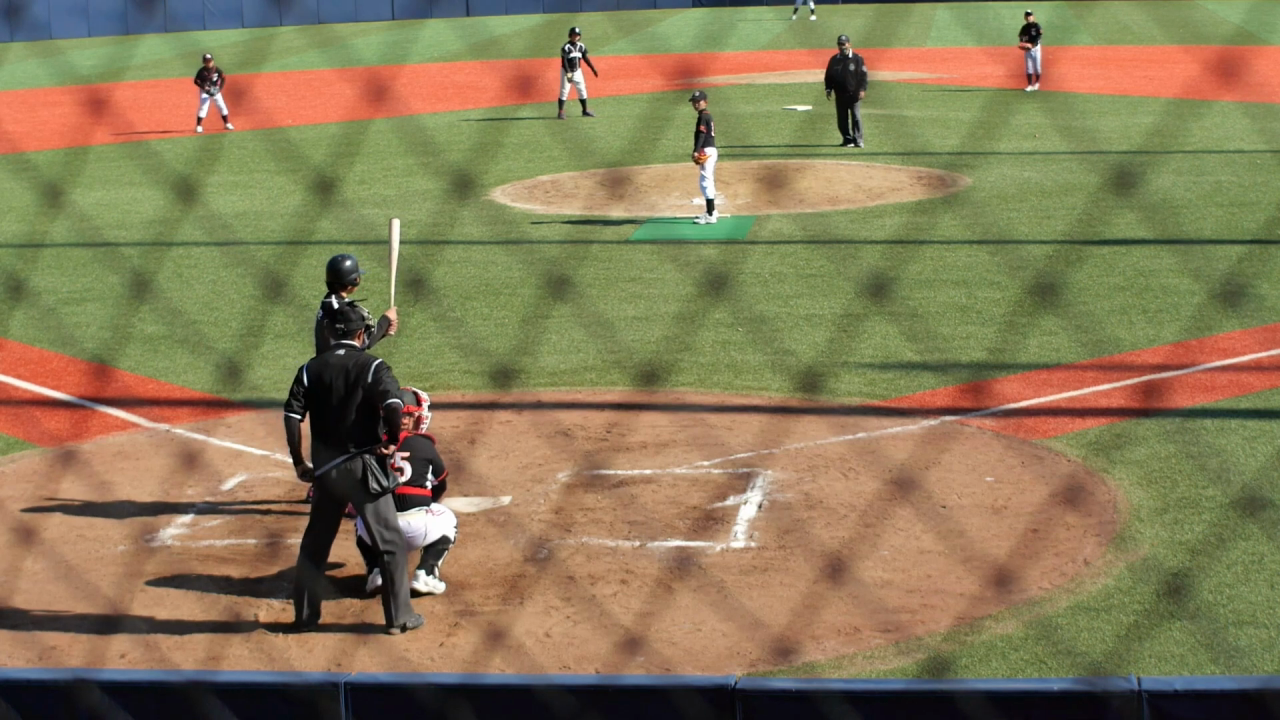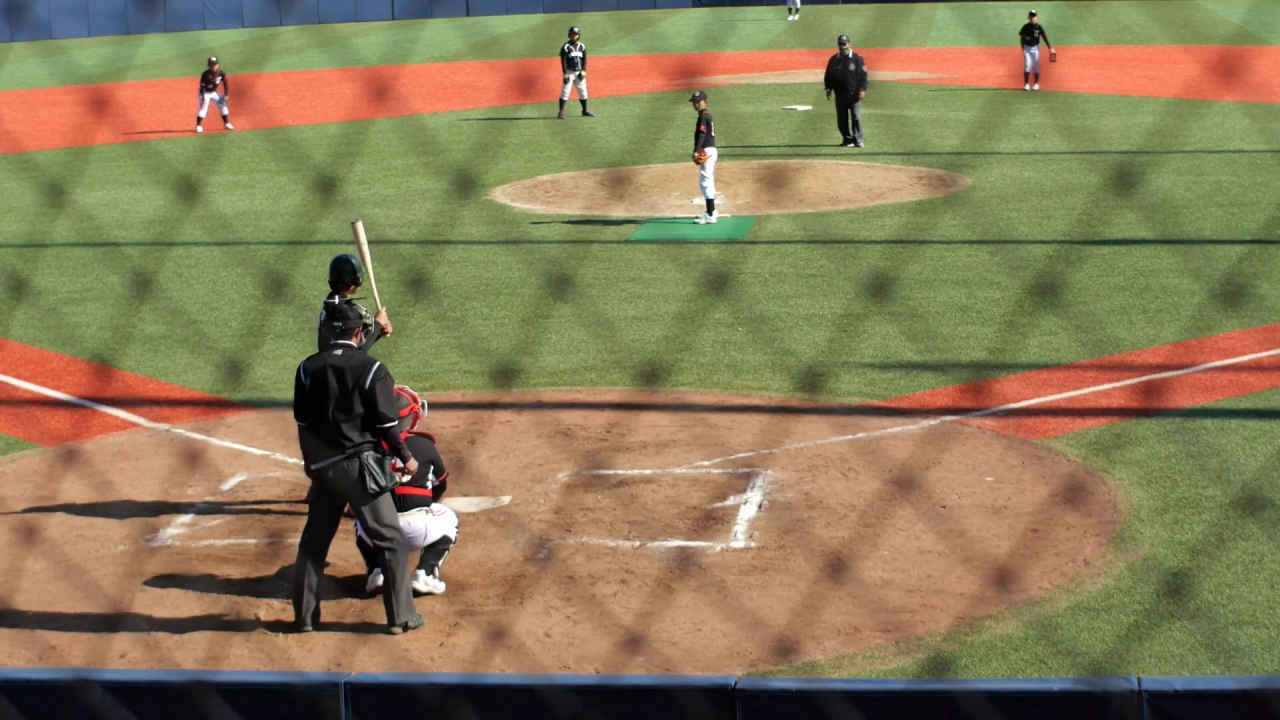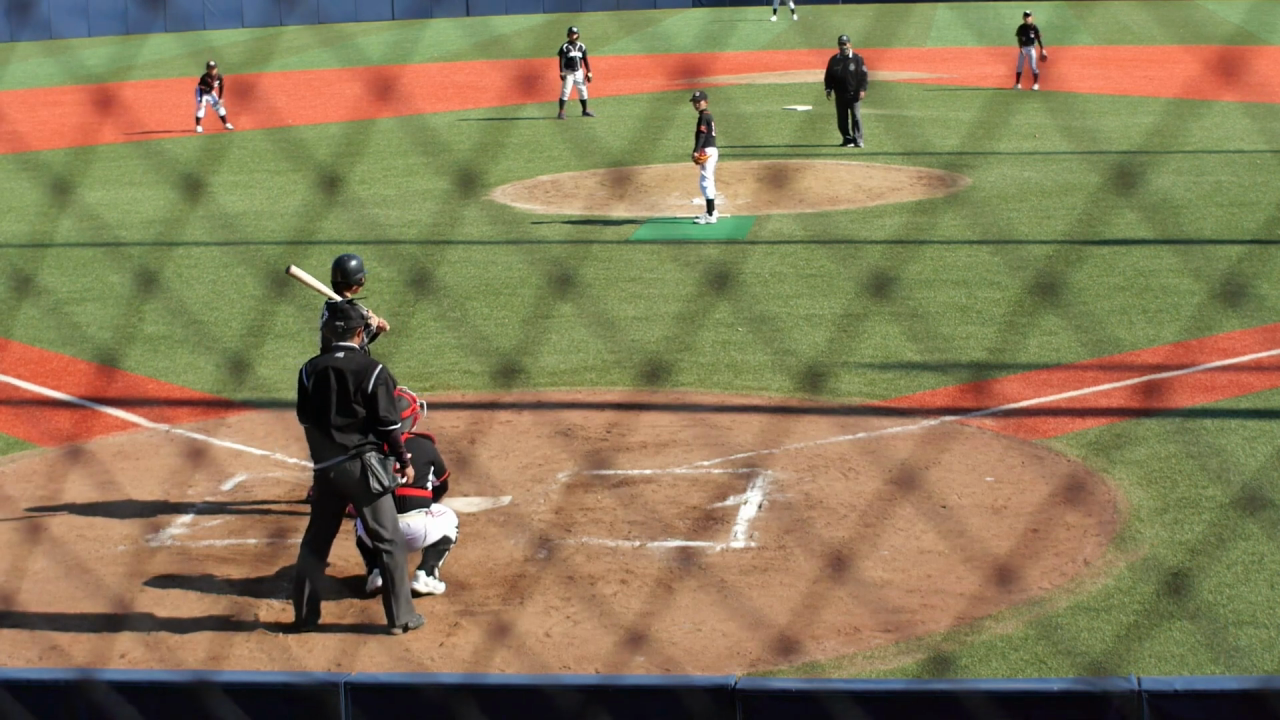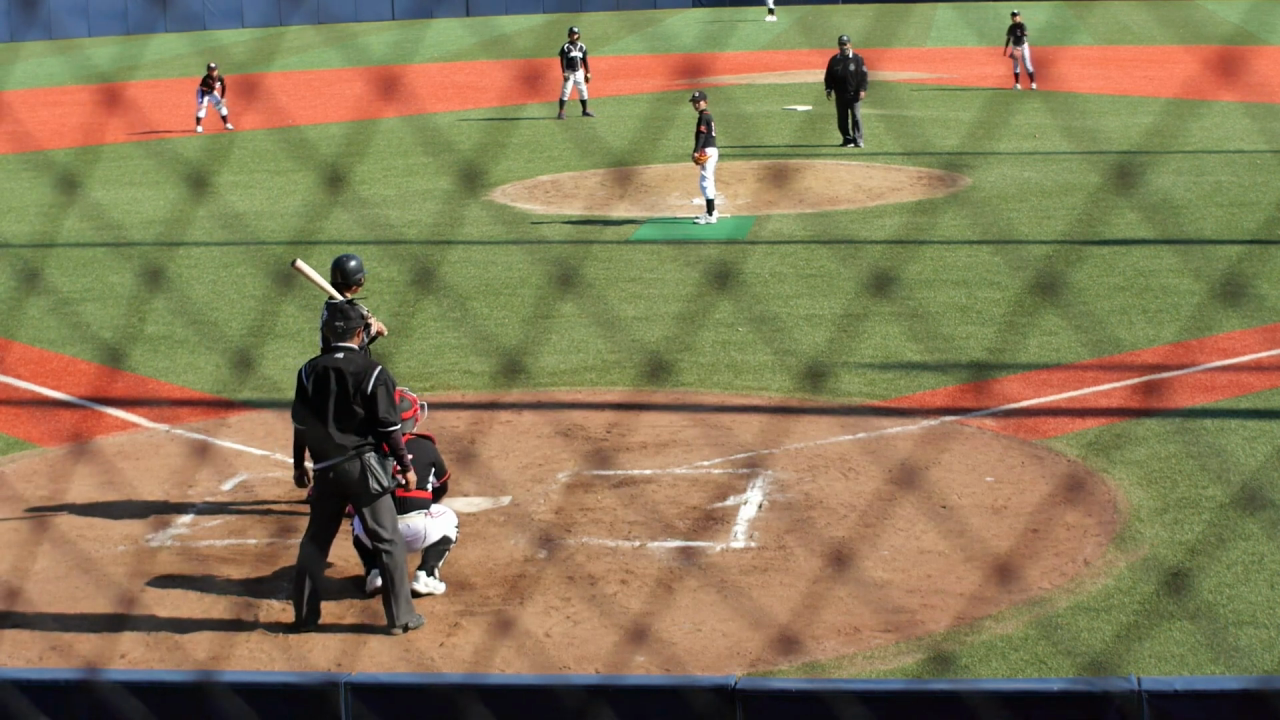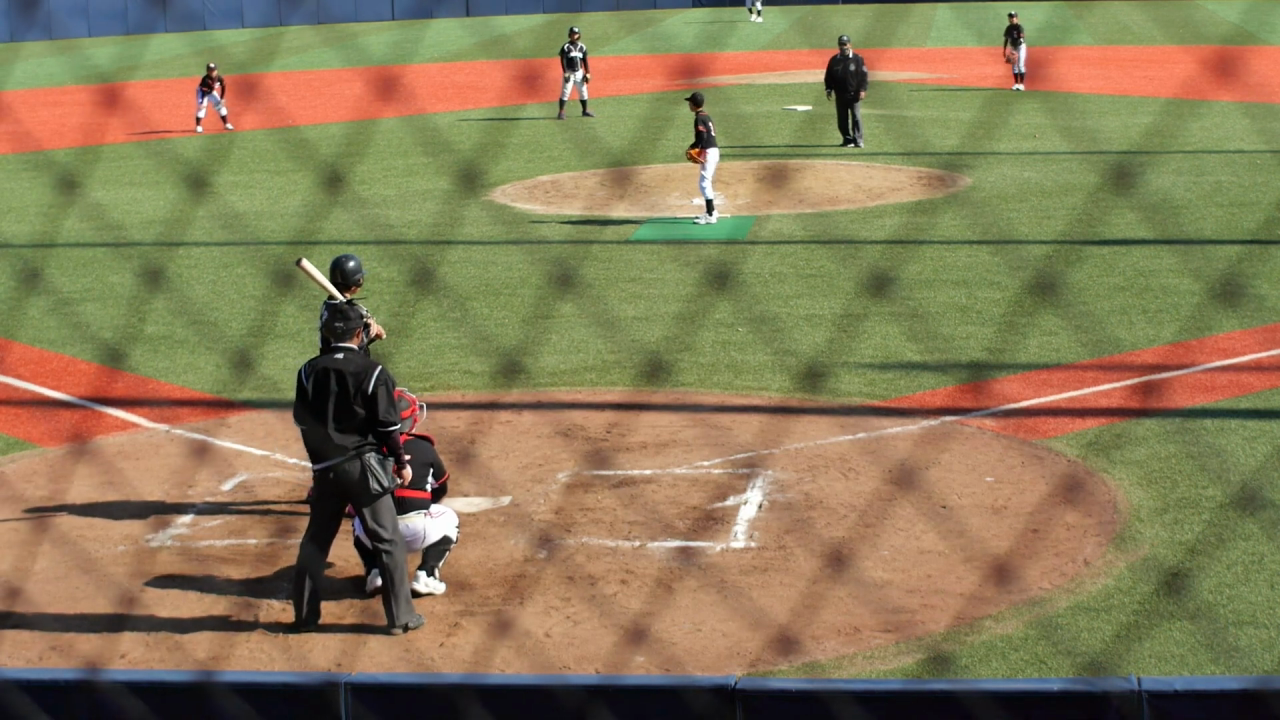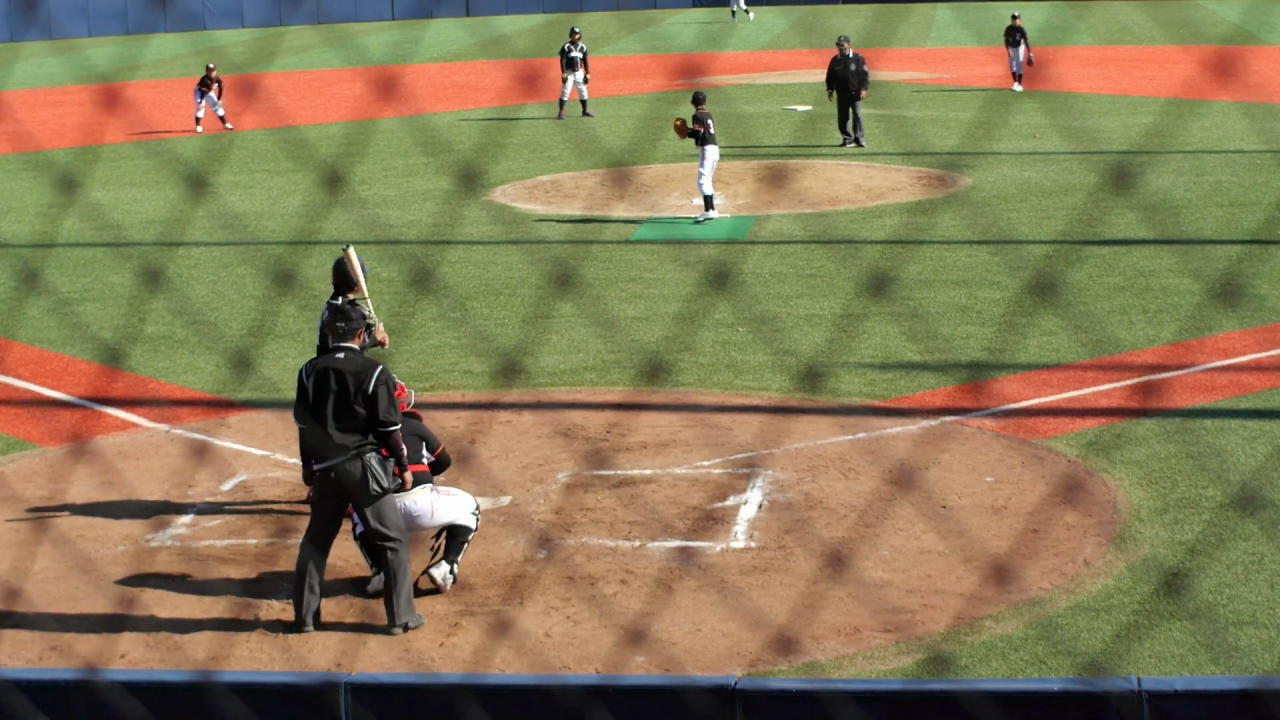
dt=0.4s
person 1, frame 1
left shoulder: (311, 368)
right shoulder: (372, 366)
left elbow: (292, 416)
right elbow: (393, 406)
left wrist: (299, 462)
right wrist: (391, 441)
left hip: (325, 468)
right hip: (364, 467)
left knee: (314, 543)
right knee: (390, 542)
left ankle: (304, 616)
right ankle: (399, 617)
person 1, frame 2
left shoulder: (308, 368)
right shoulder: (371, 368)
left elbow: (302, 422)
right elbow: (386, 425)
left wrist: (308, 460)
right wrist: (406, 457)
left hip: (323, 467)
right hip: (362, 465)
left knee: (313, 541)
right knee: (390, 540)
left ankle: (304, 615)
right ankle: (400, 616)
person 1, frame 3
left shoulder: (311, 369)
right shoulder: (373, 370)
left elbow: (307, 421)
right elbow: (389, 426)
right wrist: (405, 462)
left hip: (325, 467)
right hip: (365, 465)
left knee: (315, 541)
right knee: (389, 542)
left ankle: (305, 616)
right ankle: (400, 617)
person 1, frame 4
left shoulder: (310, 370)
right shoulder: (373, 372)
left elbow: (301, 424)
right elbow: (388, 428)
left wrist: (299, 465)
right wrist: (406, 466)
left hip: (326, 469)
right hip: (365, 466)
left knee: (315, 541)
right knee: (388, 542)
left ankle: (305, 616)
right ankle: (400, 617)
person 1, frame 5
left shoulder: (310, 370)
right shoulder: (373, 371)
left elbow: (303, 424)
right elbow: (388, 427)
right wrist: (402, 463)
left hip: (326, 469)
right hip: (365, 466)
left knee: (315, 541)
right knee: (388, 541)
left ankle: (305, 615)
right ankle: (400, 617)
person 1, frame 6
left shoulder: (310, 370)
right shoulder: (373, 371)
left elbow: (303, 425)
right elbow: (389, 428)
left wrist: (308, 466)
right wrist: (403, 466)
left hip: (326, 468)
right hip: (365, 467)
left knee: (316, 541)
right knee: (393, 540)
left ankle: (305, 616)
right ankle: (401, 617)
person 2, frame 1
right shoulder: (424, 444)
right elbow: (440, 487)
right hip: (416, 529)
left knee: (362, 521)
right knee: (447, 519)
left ankle: (377, 571)
right ankle: (425, 574)
person 2, frame 2
right shoulder: (424, 444)
right elbow: (440, 487)
right hip: (417, 529)
left knee: (362, 522)
right knee: (448, 519)
left ankle: (377, 571)
right ankle: (425, 574)
person 2, frame 3
right shoulder: (425, 446)
right elbow: (441, 487)
right hip: (417, 530)
left knee: (362, 522)
right knee: (448, 518)
left ankle: (377, 572)
right ankle: (425, 575)
person 2, frame 4
right shoulder: (426, 447)
right elbow: (441, 488)
right hip: (416, 531)
left knee: (359, 522)
right knee: (448, 518)
left ankle: (375, 572)
right ankle: (426, 575)
person 2, frame 5
right shoulder: (424, 448)
right elbow: (440, 490)
right hip: (416, 532)
left knee: (360, 523)
right knee: (449, 519)
left ankle: (375, 572)
right ankle: (426, 575)
person 2, frame 6
right shoulder: (412, 426)
right elbow: (443, 461)
right hip: (420, 502)
left knee: (360, 517)
right knee: (468, 508)
left ankle: (381, 573)
right ankle: (445, 566)
